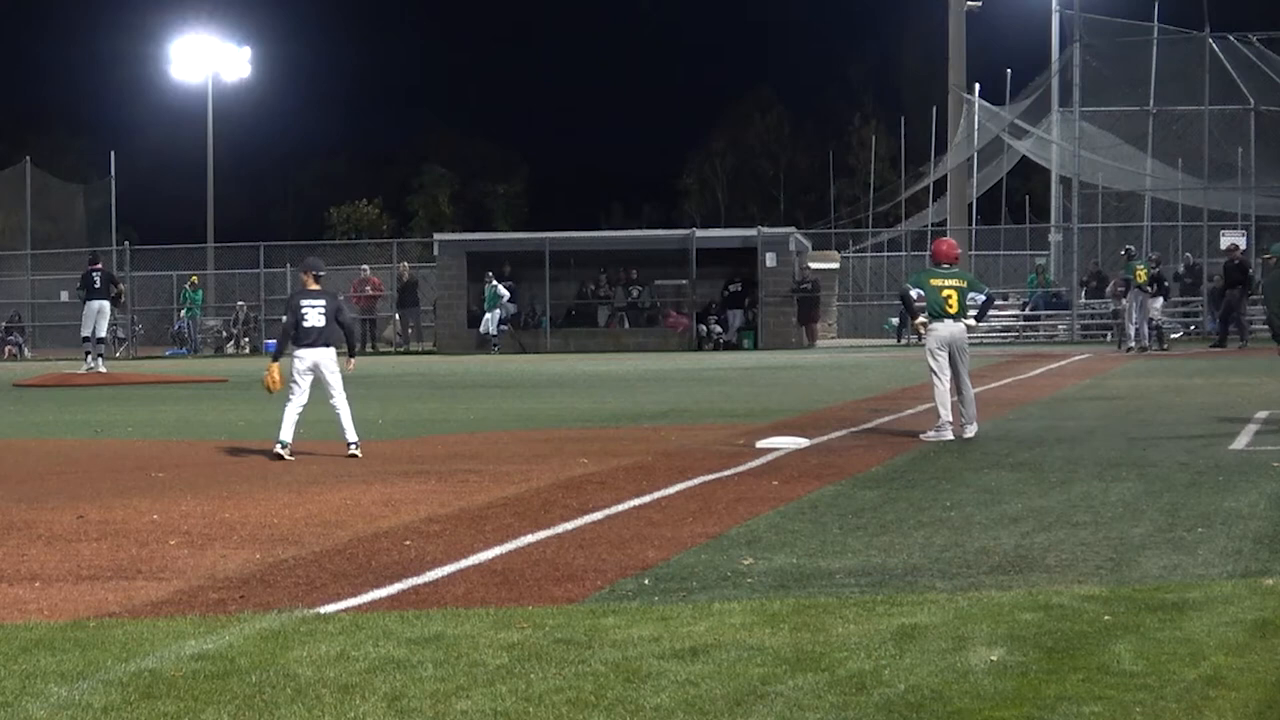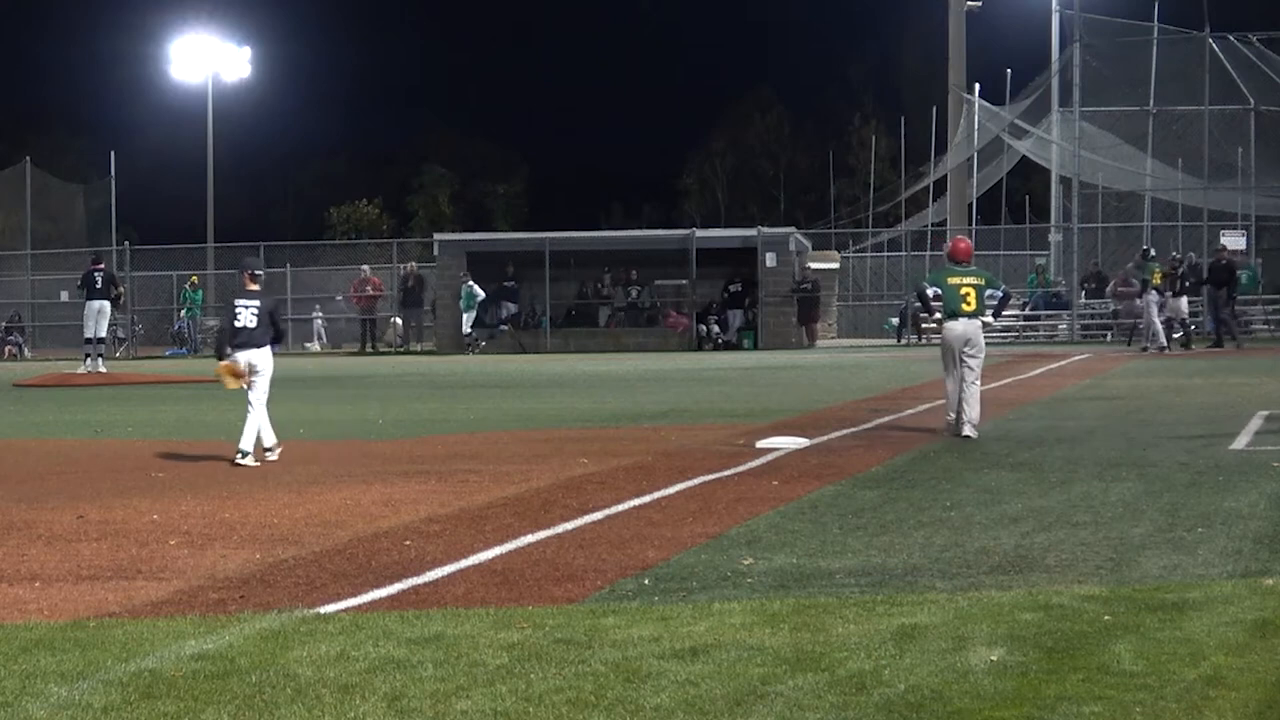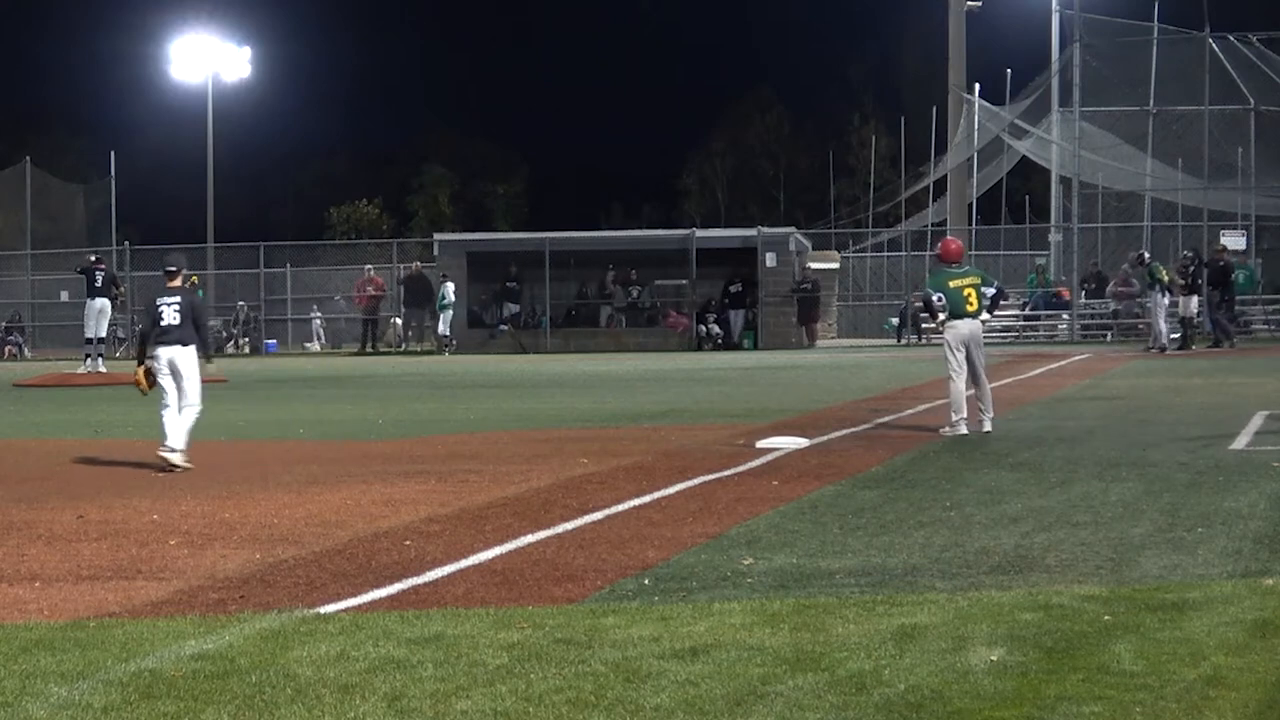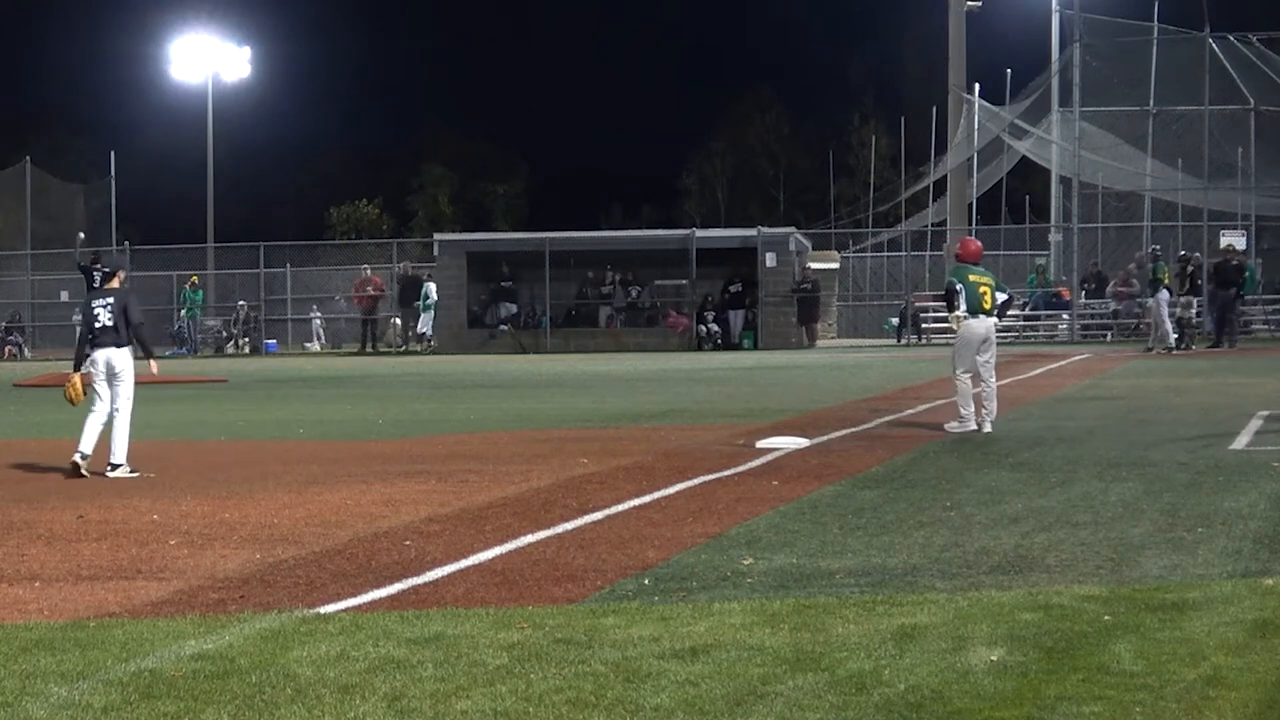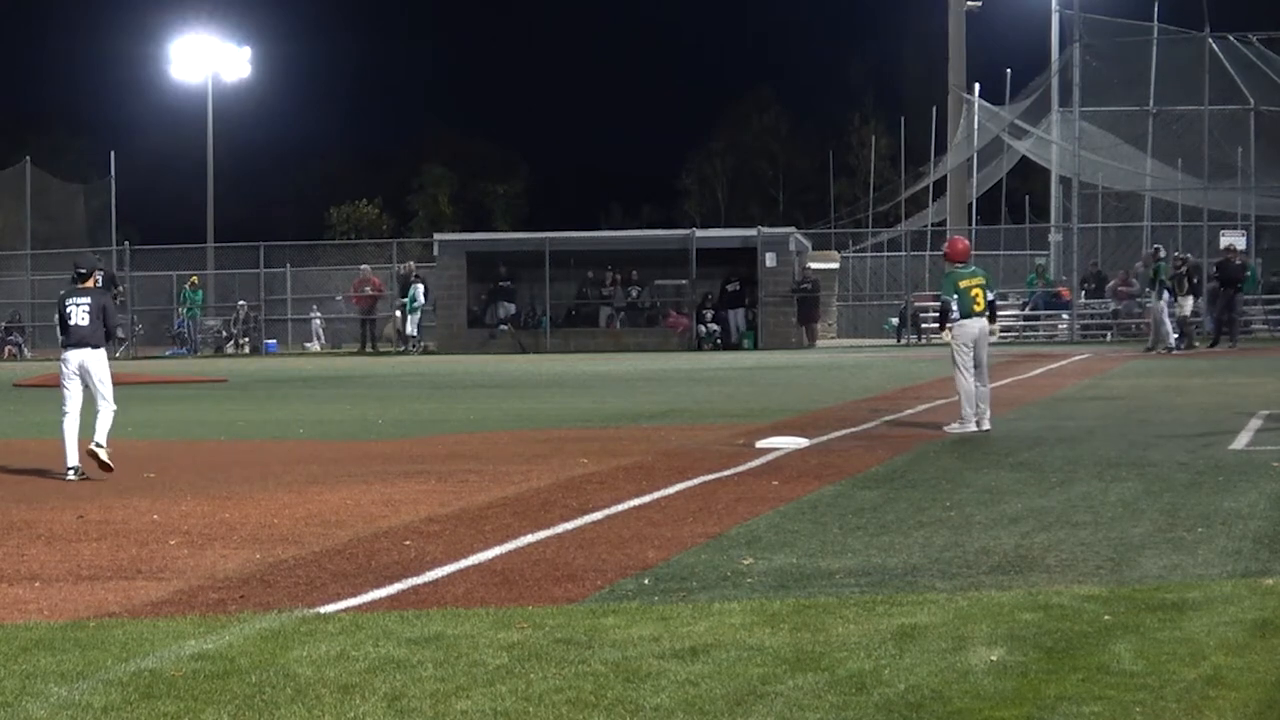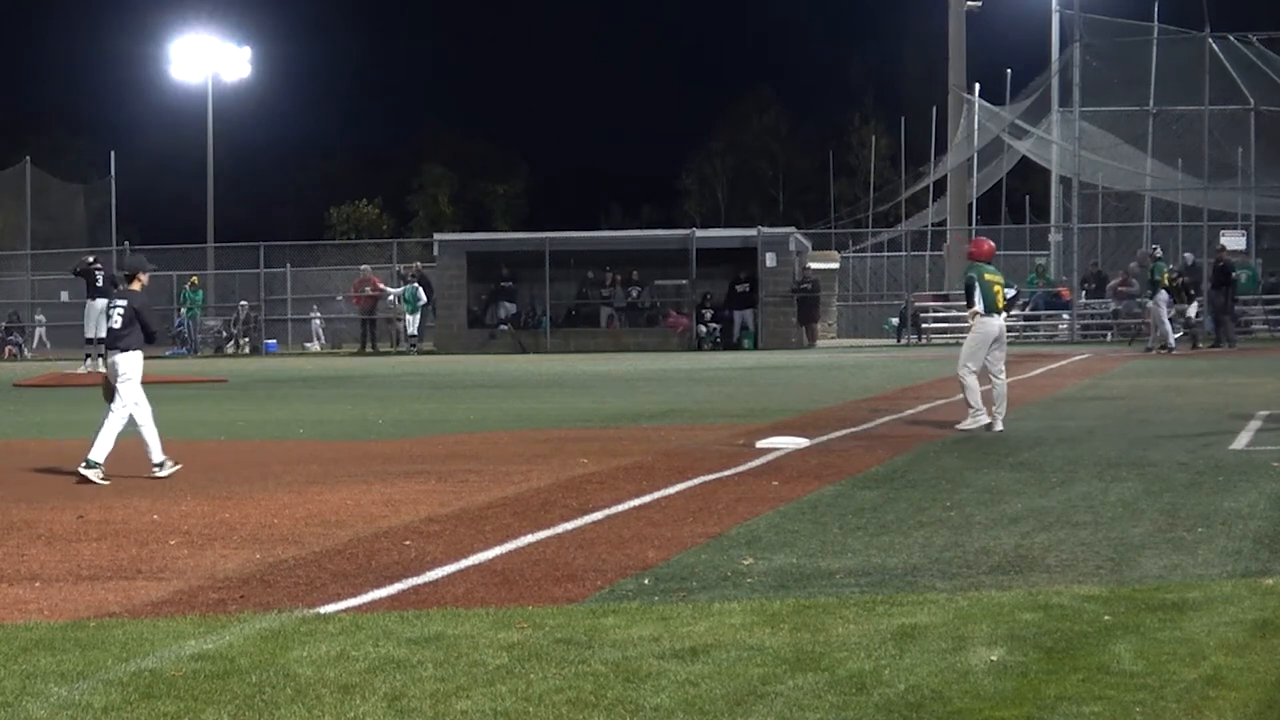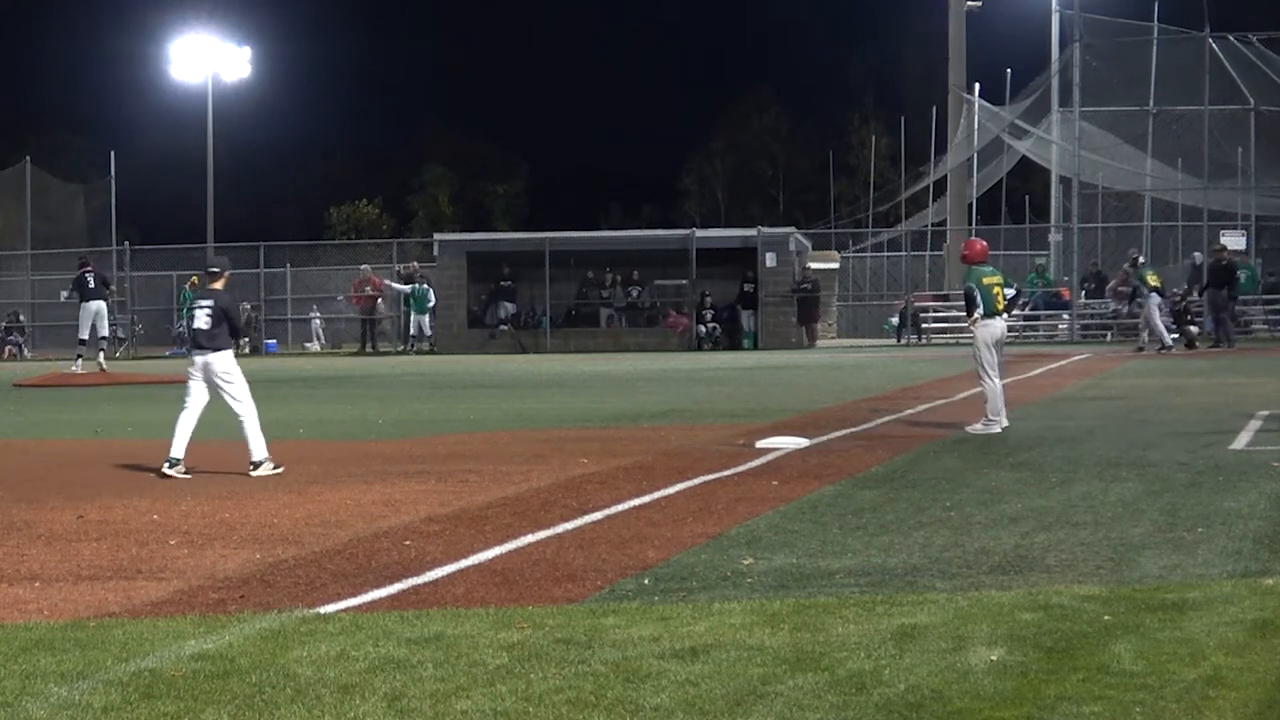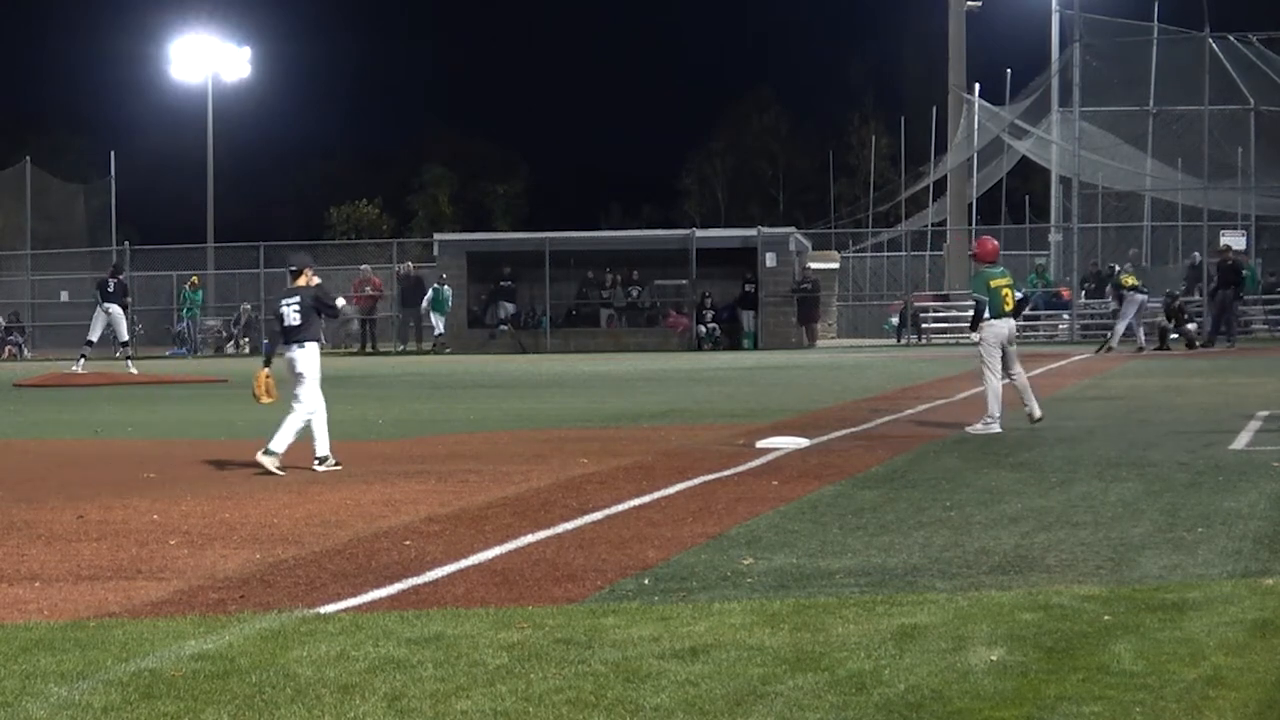
dt=0.7s
person 1, frame 1
left shoulder: (295, 299)
right shoulder: (331, 299)
left elbow: (286, 331)
right elbow: (347, 326)
left wrist: (275, 359)
right wrist: (351, 353)
left hip: (302, 355)
right hip: (326, 354)
left knee: (295, 401)
right knee: (339, 400)
left ankle: (283, 443)
right ankle: (353, 444)
person 1, frame 2
left shoulder: (234, 300)
right shoulder: (268, 301)
left elbow: (224, 330)
right elbow: (279, 333)
left wrist: (222, 359)
right wrist: (269, 340)
left hip: (238, 355)
right hip: (261, 354)
left knee: (256, 402)
right knee: (256, 404)
left ankle: (269, 445)
right ankle: (245, 452)
person 1, frame 3
left shoulder: (156, 300)
right shoulder: (190, 296)
left elbow: (145, 332)
right elbow: (201, 328)
left wrist: (141, 363)
right wrist: (208, 357)
left hip: (160, 354)
right hip: (184, 351)
left knee: (170, 406)
right knee: (191, 405)
left ankle: (172, 455)
right ankle: (173, 447)
person 1, frame 4
left shoulder: (91, 299)
right shoulder: (125, 296)
left elbow: (84, 335)
right elbow: (136, 329)
left wrist: (77, 368)
right wrist: (150, 357)
left hip: (97, 355)
right hip: (120, 354)
left knee: (98, 409)
right knee: (121, 410)
left ankle: (82, 454)
right ankle: (116, 464)
person 1, frame 5
left shoulder: (65, 298)
right shoulder: (102, 296)
left elbow: (62, 329)
right elbow: (111, 330)
left hip: (69, 355)
right hip: (94, 355)
left knee: (70, 412)
right knee: (106, 406)
left ankle: (72, 467)
right ankle: (98, 444)
person 1, frame 6
left shoulder: (115, 299)
right shoulder: (139, 300)
left elbow: (115, 332)
right elbow: (151, 335)
left wrist: (109, 373)
right wrist: (142, 339)
left hip: (113, 356)
right hip: (130, 358)
left knee: (143, 410)
right knee: (118, 413)
left ankle: (158, 462)
right ankle: (92, 463)
person 1, frame 7
left shoulder: (197, 300)
right shoulder: (225, 299)
left elbow: (201, 331)
right elbow: (238, 332)
left hip: (197, 358)
right hip: (222, 358)
left knee: (191, 410)
right knee: (246, 410)
left ankle: (174, 460)
right ankle: (260, 461)
person 1, frame 8
left shoulder: (283, 300)
right shoulder: (311, 293)
left elbow: (275, 334)
right elbow: (334, 312)
left wrist: (267, 364)
right wrist: (320, 286)
left hip: (291, 352)
right hip: (307, 351)
left knee: (316, 406)
right knee: (303, 408)
left ankle: (323, 457)
right ankle: (271, 452)
person 2, frame 1
left shoulder: (925, 276)
right shoulder: (964, 278)
left elbow: (905, 294)
right elbow: (989, 298)
left wrist: (915, 317)
right wrist: (976, 319)
left hip: (936, 330)
right hip: (959, 329)
left knee: (941, 380)
right knee: (963, 380)
left ankle: (944, 427)
right ankle: (969, 425)
person 2, frame 2
left shoulder: (943, 274)
right shoulder: (981, 275)
left elbow: (922, 291)
right elbow: (1006, 294)
left wrist: (933, 313)
right wrist: (993, 316)
left hip: (951, 327)
right hip: (975, 327)
left knee: (953, 377)
right knee: (972, 379)
left ankle: (954, 422)
right ankle: (969, 426)
person 2, frame 3
left shoulder: (940, 276)
right shoulder: (975, 273)
left elbow: (928, 299)
right elbow: (998, 290)
left wrist: (936, 317)
right wrist: (988, 313)
left hip: (954, 328)
right hip: (975, 326)
left knee: (957, 377)
right knee: (979, 376)
left ankle: (958, 423)
right ankle: (986, 420)
person 2, frame 4
left shoulder: (959, 271)
right shoulder: (989, 276)
left elbow: (950, 289)
right elbow: (1008, 297)
left wrist: (952, 312)
right wrist: (997, 317)
left hip: (969, 325)
right hip: (988, 326)
left knee: (962, 374)
right knee: (988, 375)
left ankle: (967, 419)
right ankle: (987, 421)
person 2, frame 5
left shoulder: (951, 277)
right shoulder: (980, 273)
left elbow: (946, 305)
right elbow: (991, 300)
left wrist: (943, 327)
right wrist: (993, 323)
left hip: (963, 327)
right hip: (981, 324)
left knee: (965, 375)
right knee: (980, 374)
left ankle: (967, 421)
right ankle: (983, 419)
person 2, frame 6
left shoulder: (975, 269)
right shoulder: (998, 274)
left elbow: (970, 282)
right elbow: (1013, 293)
left wrist: (971, 307)
right wrist: (1003, 311)
left hip: (983, 323)
right hip: (999, 324)
left knee: (966, 369)
right knee: (998, 373)
left ankle: (978, 413)
right ankle: (997, 419)
person 2, frame 7
left shoulder: (973, 273)
right shoulder: (996, 272)
left elbow: (969, 292)
right elbow: (1015, 291)
left wrist: (970, 315)
right wrist: (1006, 312)
left hip: (985, 326)
right hip: (1000, 324)
left knee: (988, 376)
right knee: (995, 374)
left ankle: (991, 422)
right ankle: (1000, 417)
person 2, frame 8
left shoulder: (981, 276)
right shoulder: (1006, 273)
left elbow: (980, 306)
right elbow: (1022, 299)
left wrist: (973, 328)
right wrist: (1012, 318)
left hip: (991, 327)
right hip: (1009, 325)
left knee: (992, 375)
right knee: (1014, 369)
left ankle: (991, 422)
right ankle: (1033, 409)
